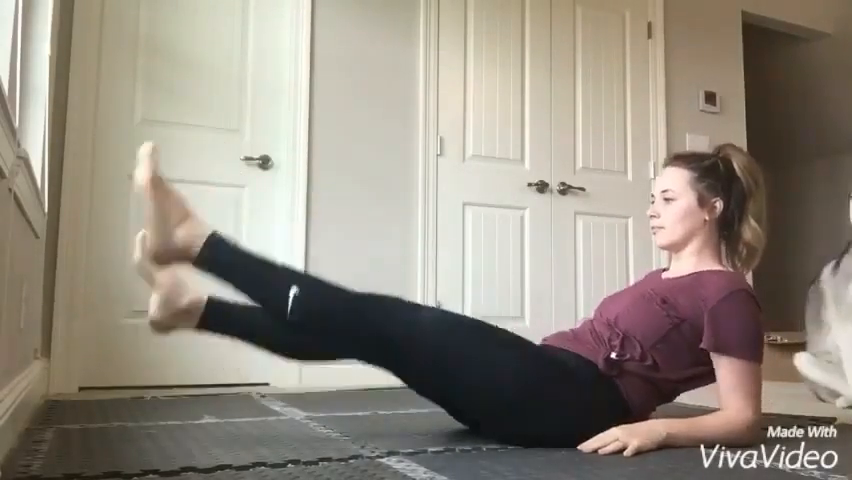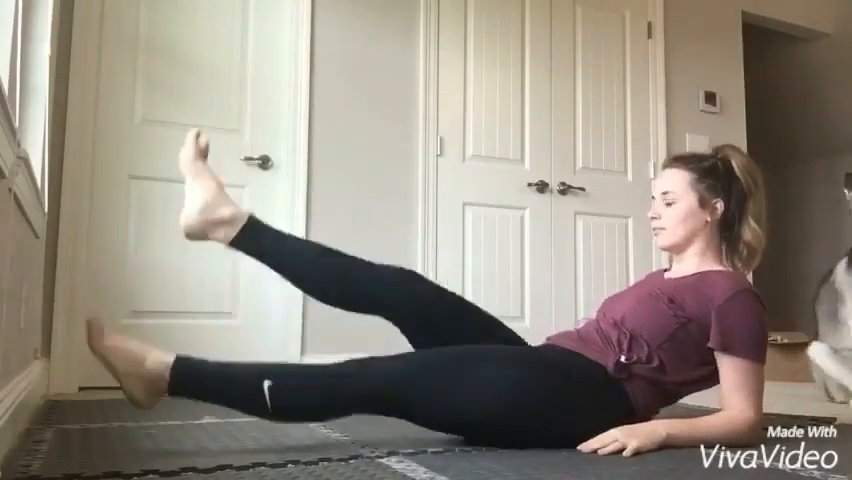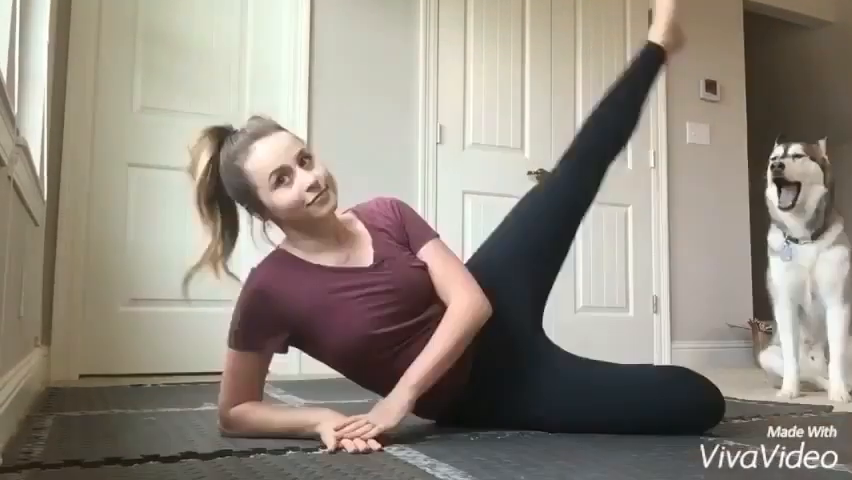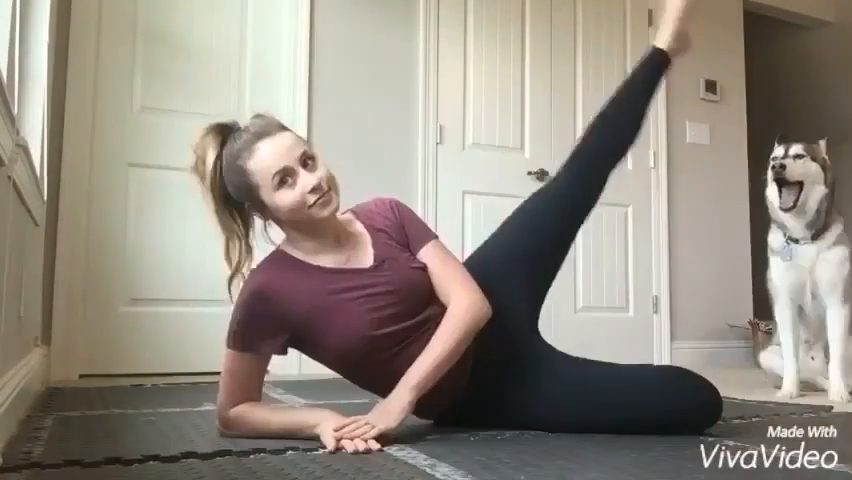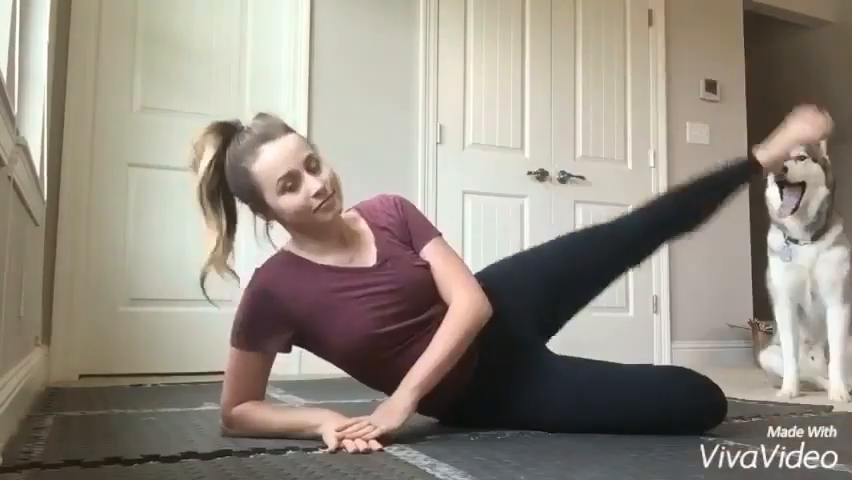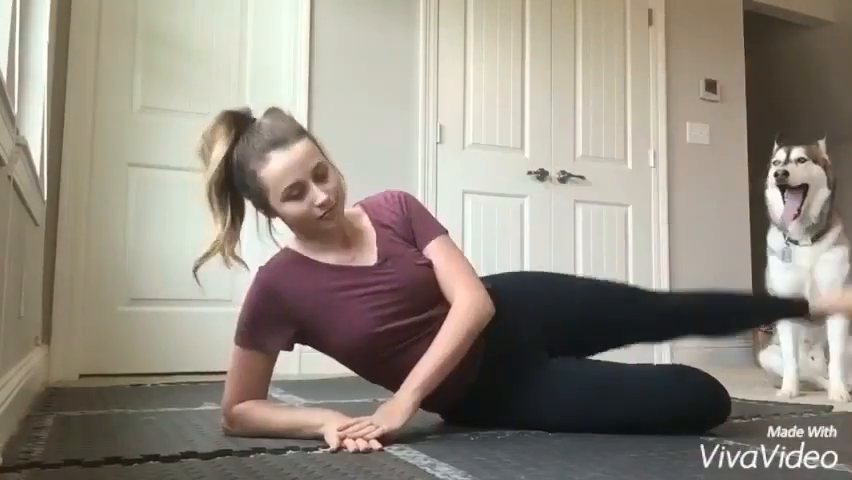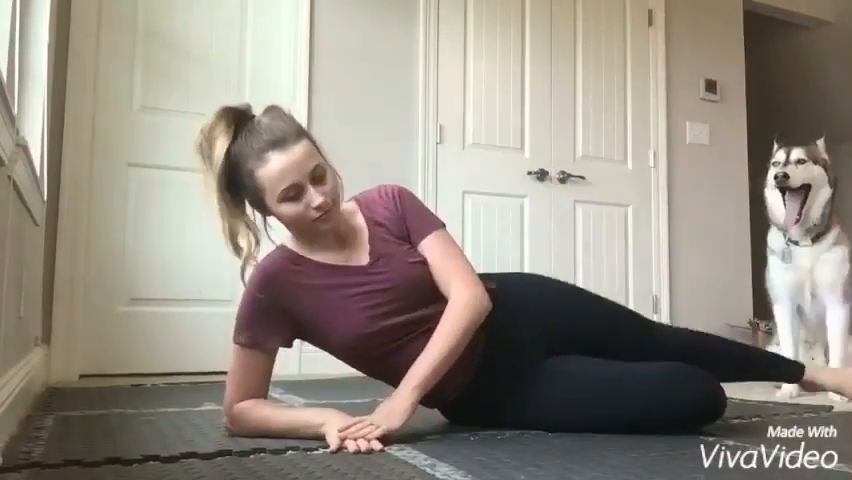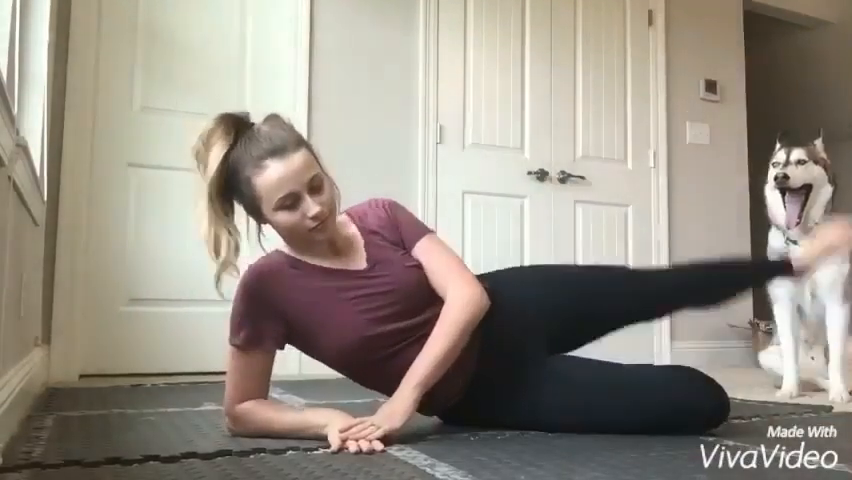
dt=0.1s
person 1, frame 1
left shoulder: (726, 295)
right shoulder: (666, 277)
left elbow: (743, 418)
left wrist: (657, 426)
left hip: (581, 403)
right hip: (551, 385)
left knee: (379, 322)
right knee: (362, 330)
right ankle: (192, 306)
person 1, frame 2
left shoulder: (729, 296)
right shoulder: (665, 279)
left elbow: (743, 419)
left wrist: (657, 428)
left hip: (582, 403)
right hip: (546, 377)
left knee: (372, 381)
right knee: (400, 290)
person 1, frame 3
left shoulder: (387, 216)
right shoulder: (271, 289)
left elbow: (469, 303)
right elbow: (236, 412)
left wrist: (400, 398)
right wrist: (318, 418)
left hip: (497, 316)
right hip: (479, 393)
person 1, frame 4
left shoulder: (387, 218)
right shoulder: (269, 290)
left elbow: (470, 305)
right elbow: (234, 413)
left wrist: (400, 398)
right wrist: (319, 419)
left hip: (496, 317)
right hip: (478, 394)
left knee: (587, 193)
left ankle: (663, 51)
person 1, frame 5
left shoulder: (392, 212)
right shoulder: (273, 291)
left elbow: (471, 304)
right elbow: (236, 411)
left wrist: (402, 400)
right wrist: (323, 420)
left hip: (500, 313)
right hip: (483, 393)
left knee: (630, 234)
left ankle: (759, 159)
person 1, frame 6
left shoulder: (395, 210)
right shoulder: (277, 289)
left elbow: (475, 302)
right elbow: (238, 411)
left wrist: (404, 400)
right wrist: (324, 420)
left hip: (509, 317)
right hip: (486, 394)
left knee: (659, 312)
right knee: (702, 399)
person 1, frame 7
left shoulder: (391, 205)
right shoulder: (275, 285)
left elbow: (471, 296)
right elbow: (240, 410)
left wrist: (405, 397)
right wrist: (322, 419)
left hip: (508, 314)
right hip: (485, 390)
left knee: (659, 336)
right knee: (698, 397)
person 1, frame 8
left shoulder: (383, 217)
right shoulder: (267, 288)
left elbow: (468, 294)
right elbow: (241, 411)
left wrist: (404, 397)
right wrist: (326, 419)
left hip: (505, 316)
right hip: (483, 394)
left knee: (649, 288)
left ankle: (790, 263)
